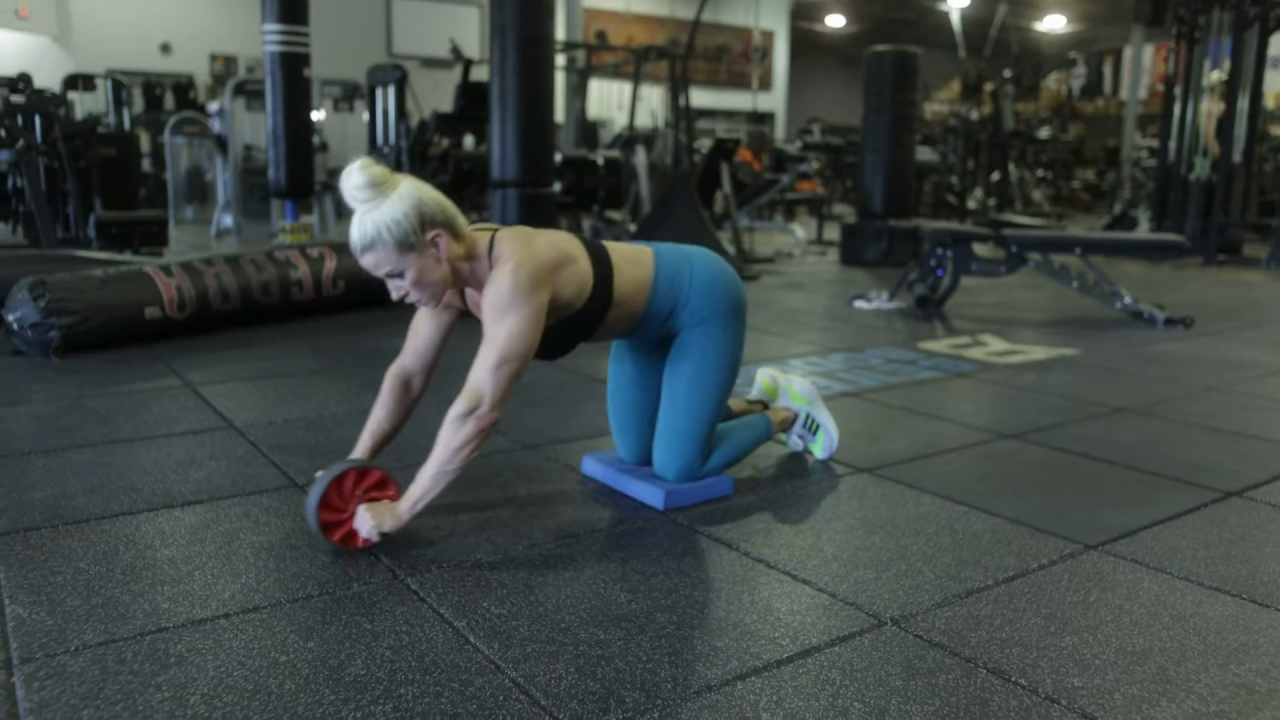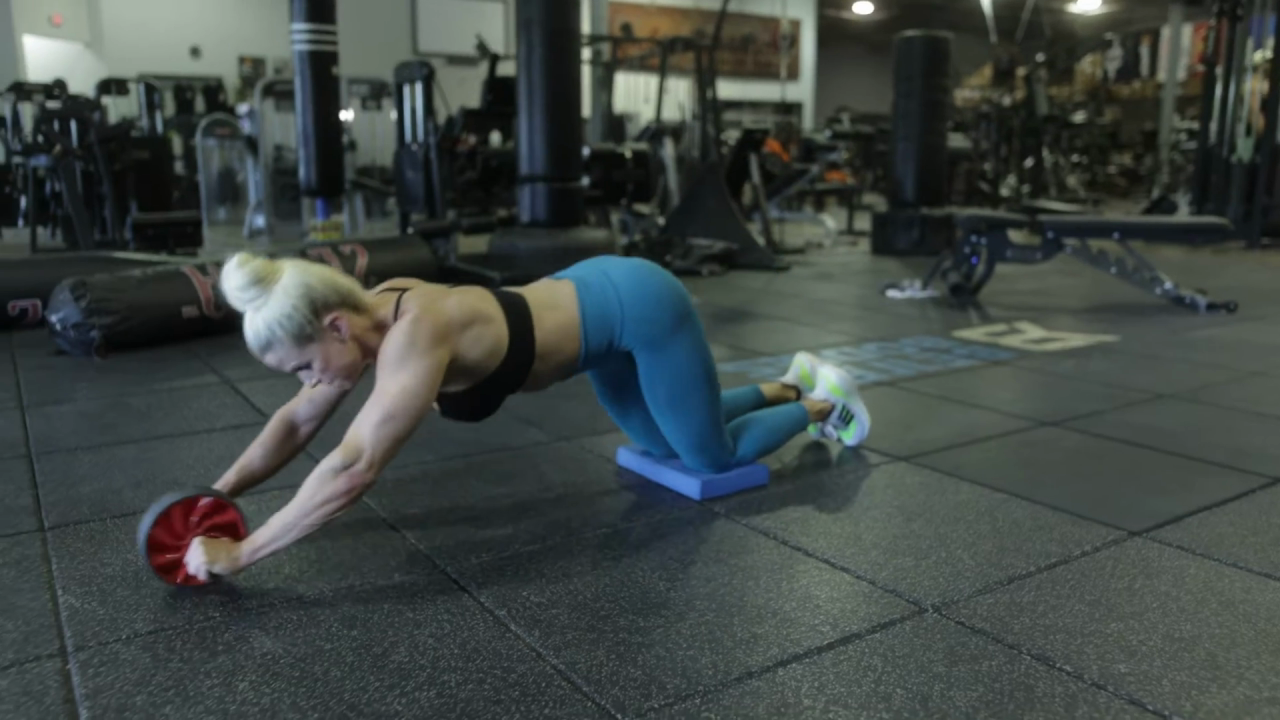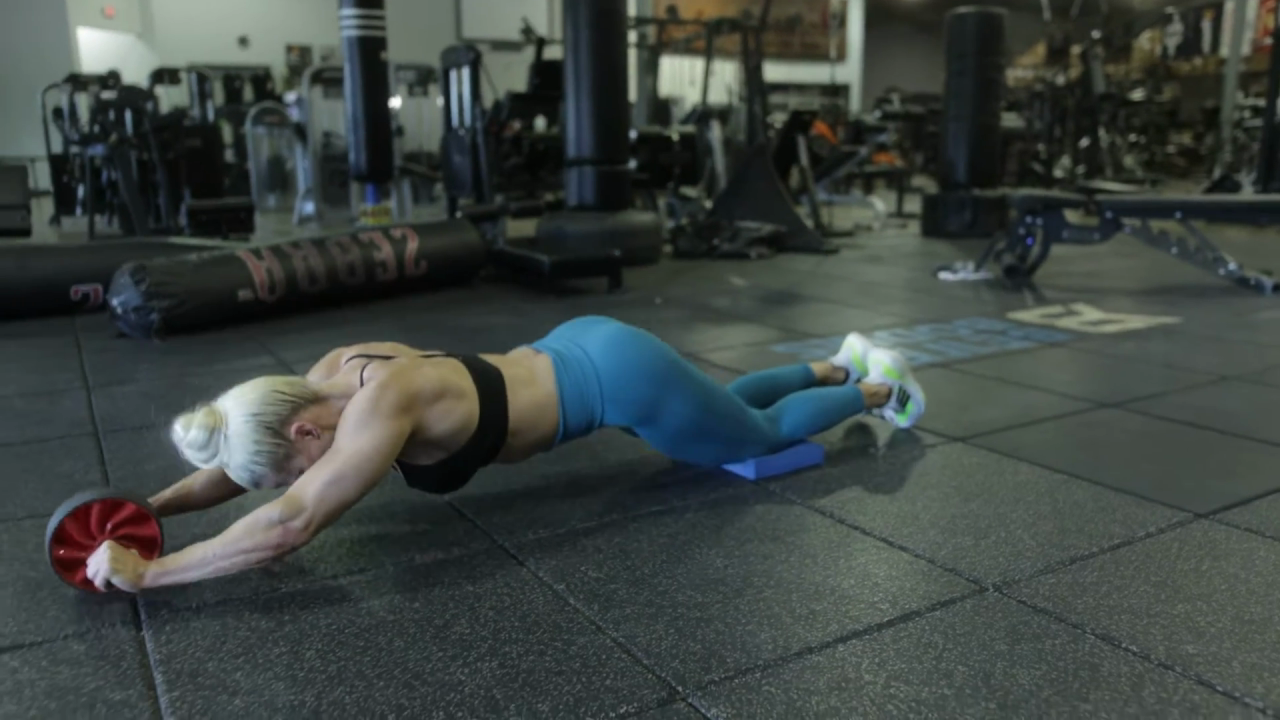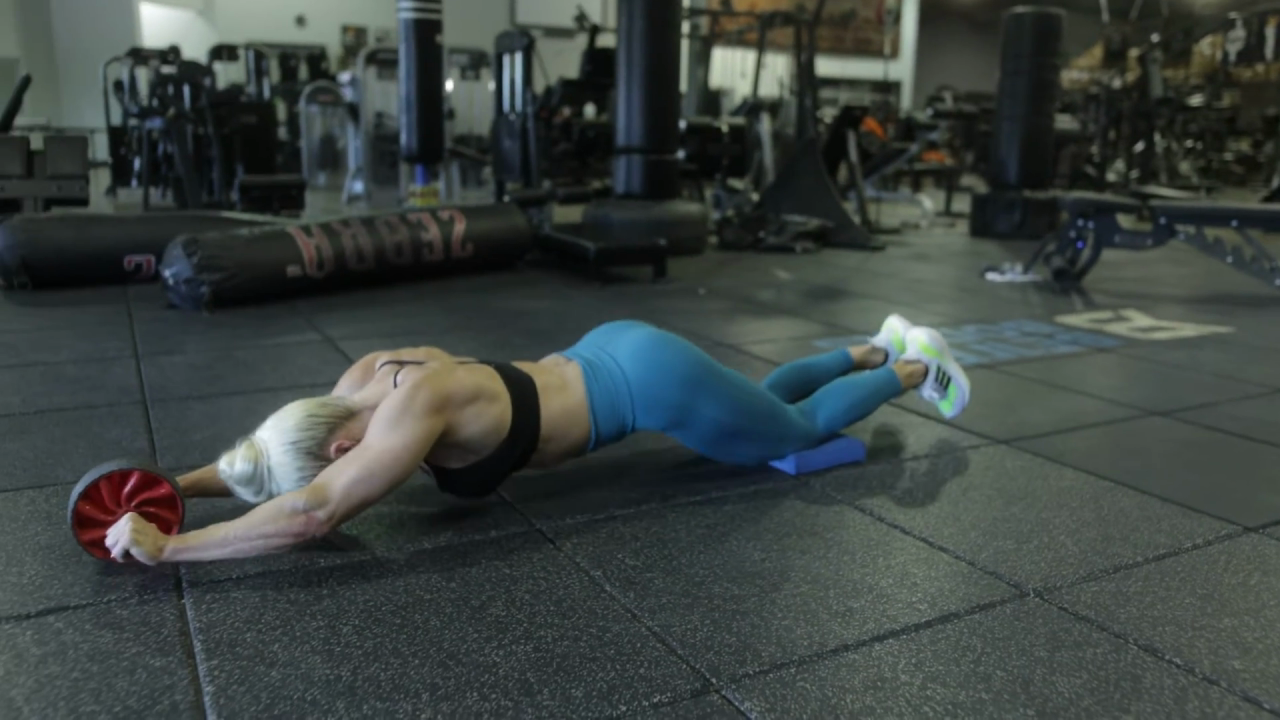
dt=0.5s
person 1, frame 1
left shoulder: (515, 273)
right shoulder: (453, 266)
left elbow: (479, 411)
right elbow: (407, 374)
left wrist: (400, 510)
right wrist: (356, 464)
left hip: (701, 297)
right hip: (650, 304)
left knee: (680, 468)
right knee: (639, 454)
left ankle: (785, 413)
right ankle: (755, 398)
person 1, frame 2
left shoulder: (414, 333)
right shoulder: (365, 314)
left elbow: (352, 469)
right elbow: (296, 421)
left wrist: (238, 555)
right wrist: (215, 496)
left hip: (642, 309)
right hip: (596, 294)
left knee: (709, 461)
right knee: (667, 444)
left ankle: (822, 404)
right ankle: (785, 386)
person 1, frame 3
left shoulder: (382, 404)
right shoulder: (335, 377)
left elbow: (287, 525)
right elbow: (247, 460)
left wrist: (146, 571)
right wrist: (153, 503)
left hip: (618, 377)
right hip: (581, 354)
left knee: (762, 434)
right knee: (725, 405)
left ankle: (877, 387)
right ankle: (838, 365)
person 1, frame 4
left shoulder: (411, 409)
right shoulder: (369, 377)
left elbow: (308, 515)
right elbow: (282, 455)
left wrist: (167, 545)
right wrist: (178, 482)
left hip: (650, 383)
right hip: (613, 355)
left knee: (800, 432)
right knee: (762, 400)
left ankle: (913, 365)
right ankle: (873, 350)
